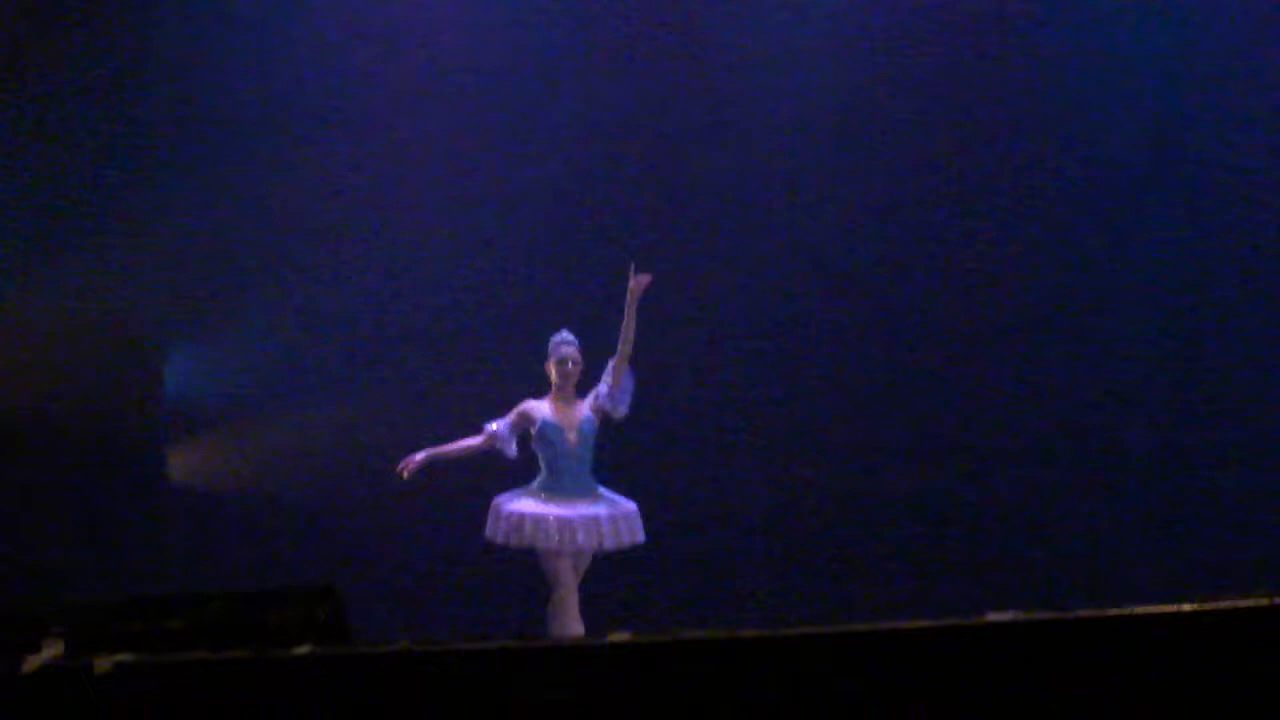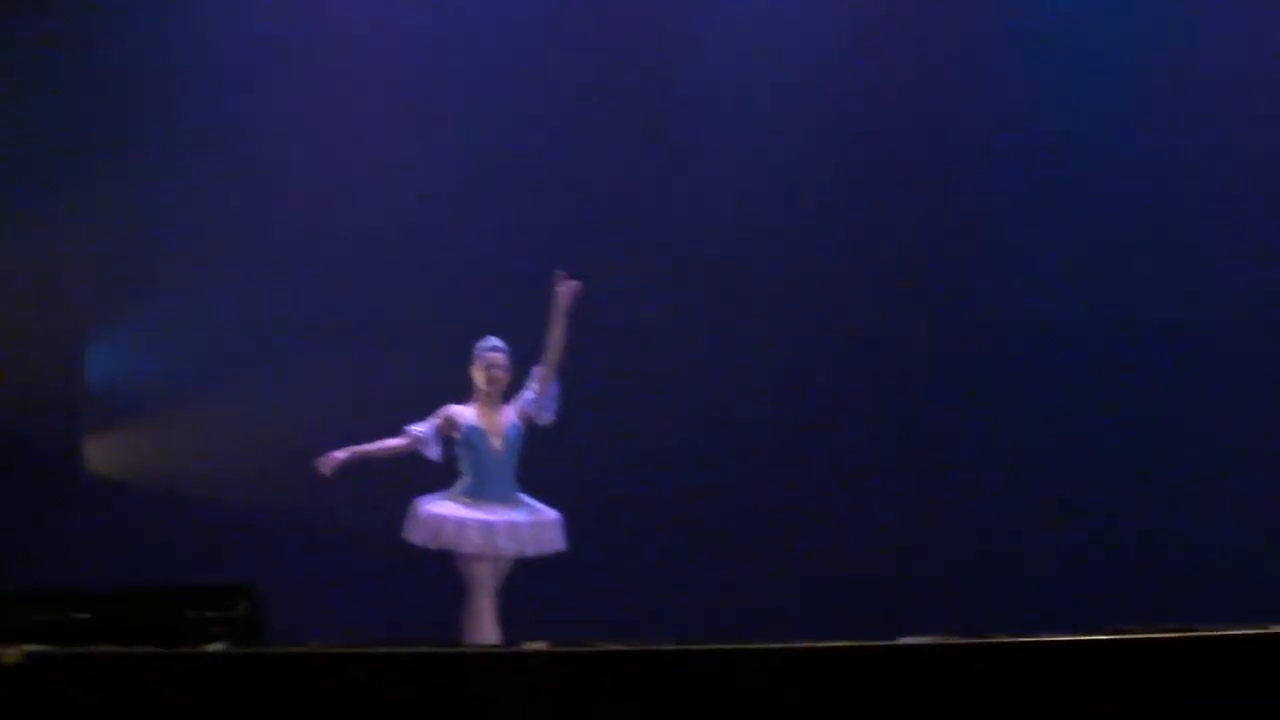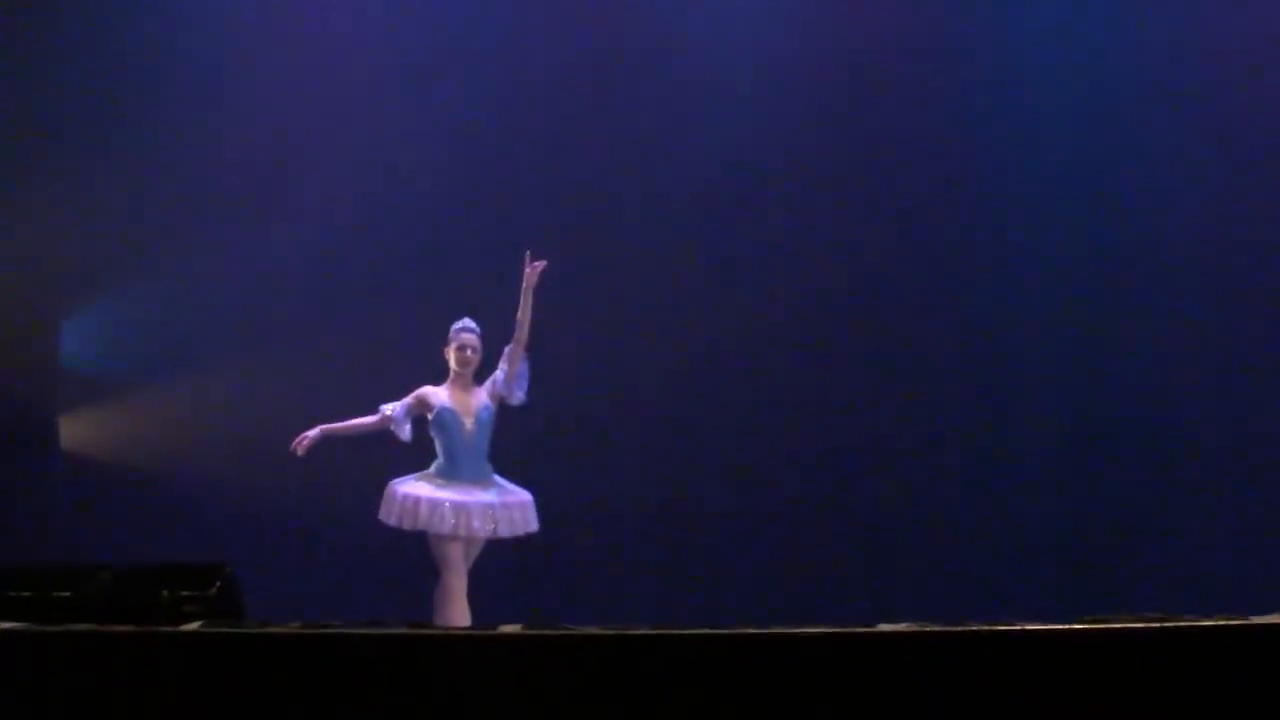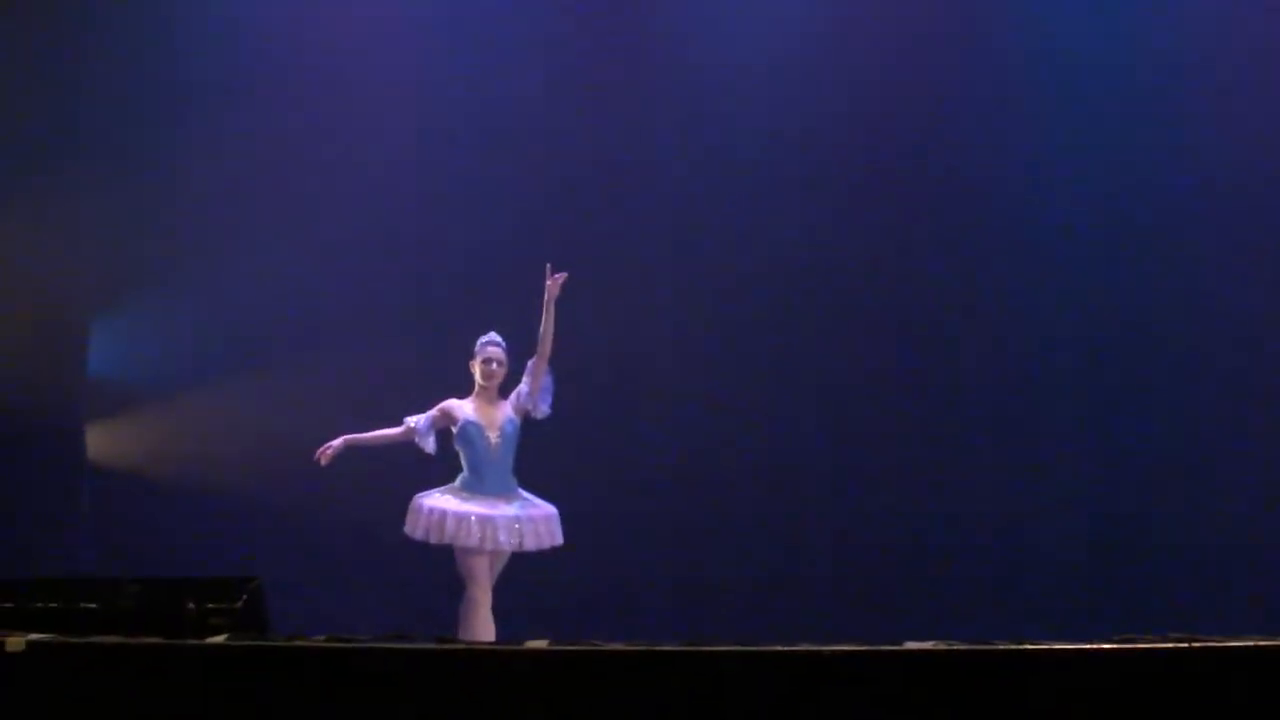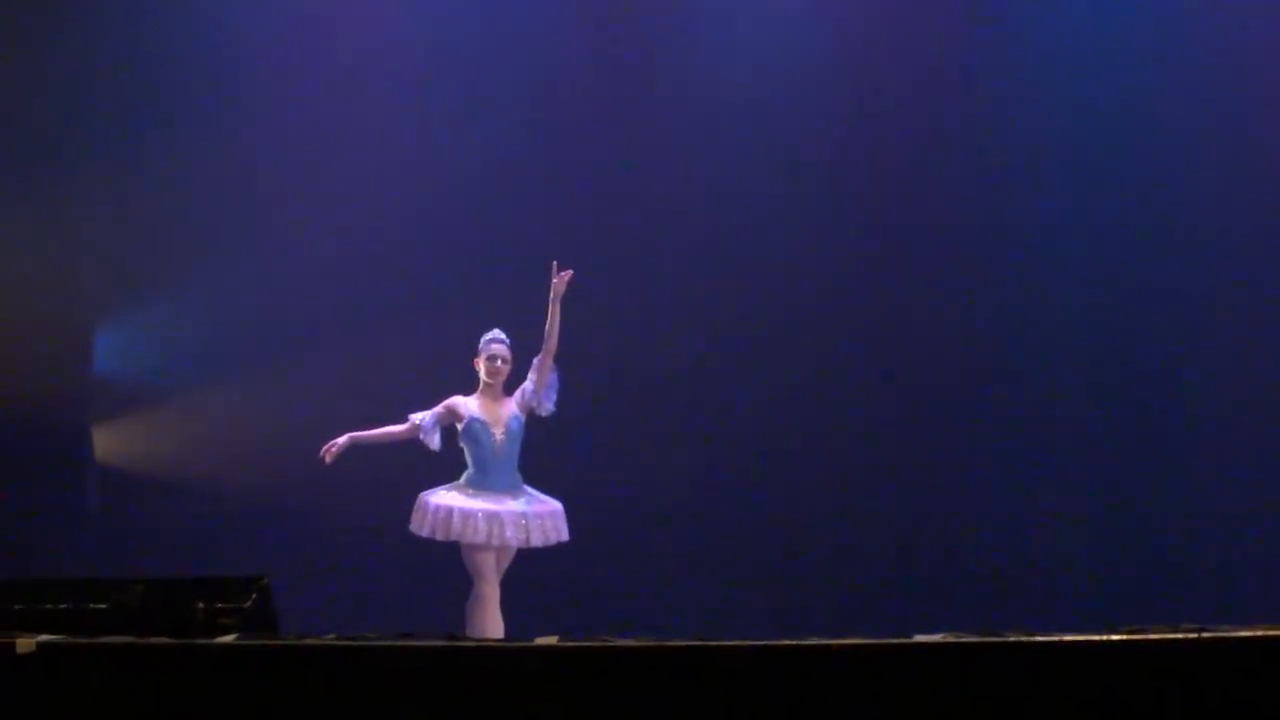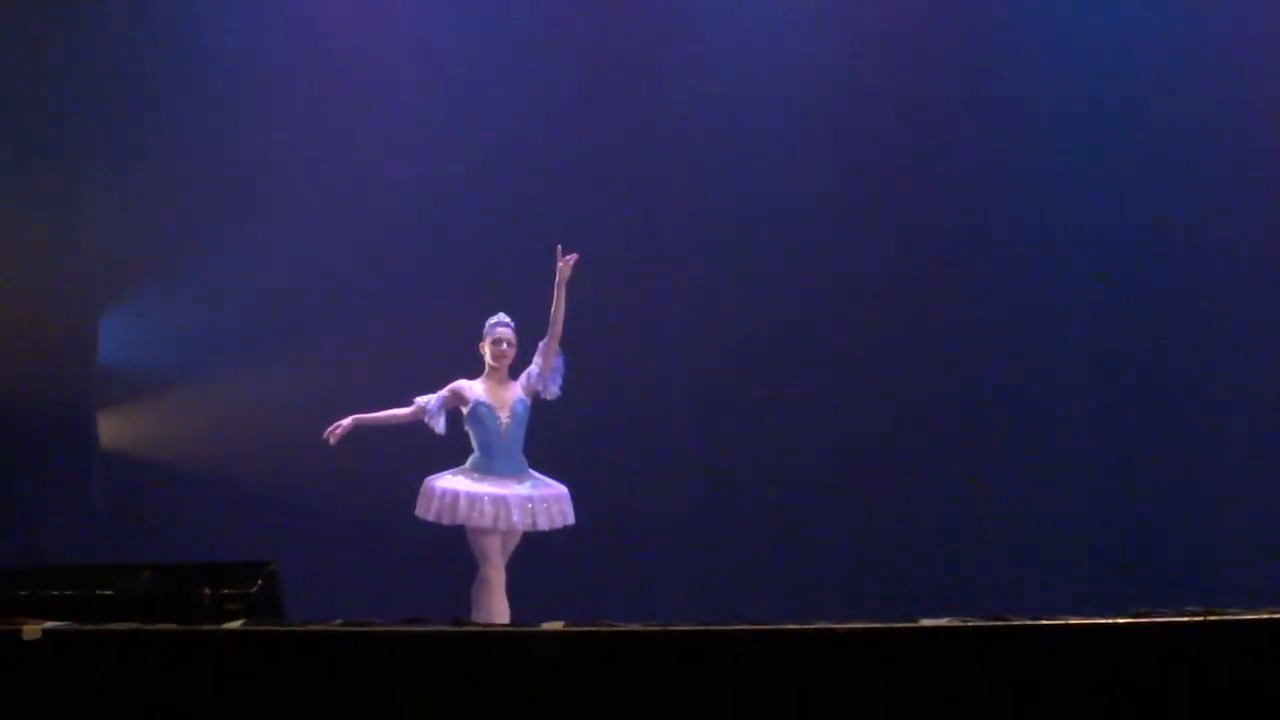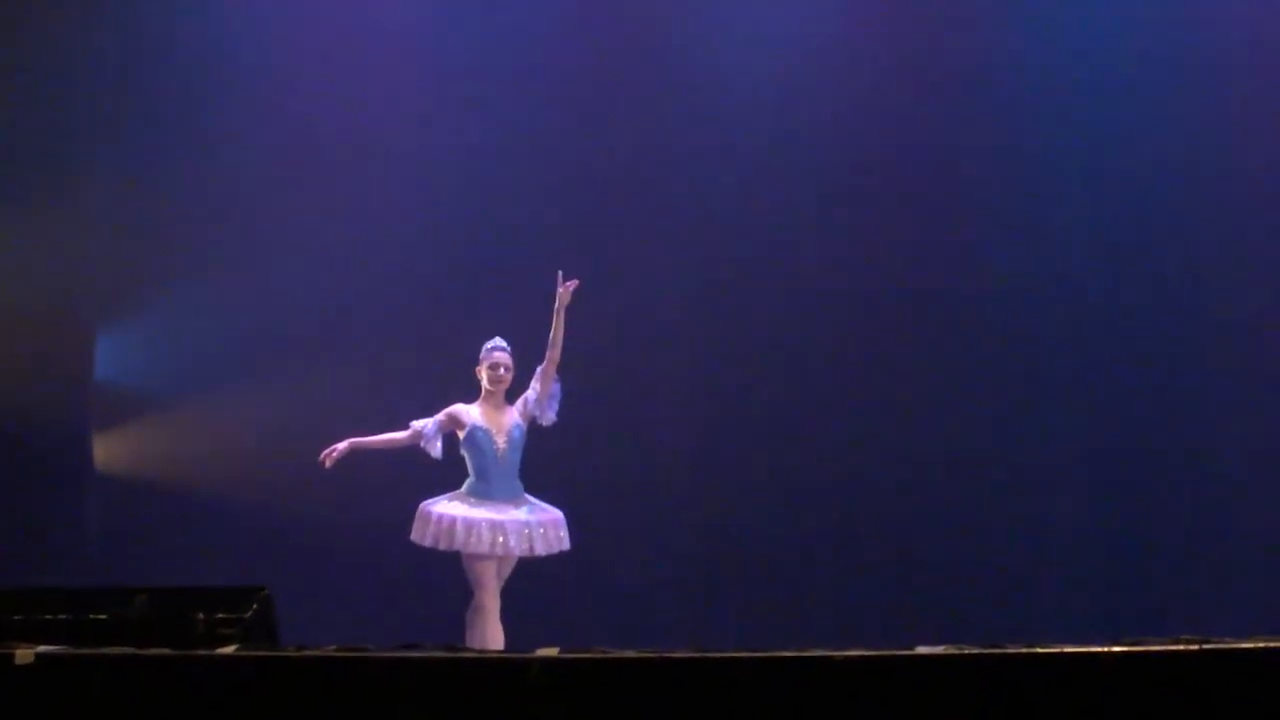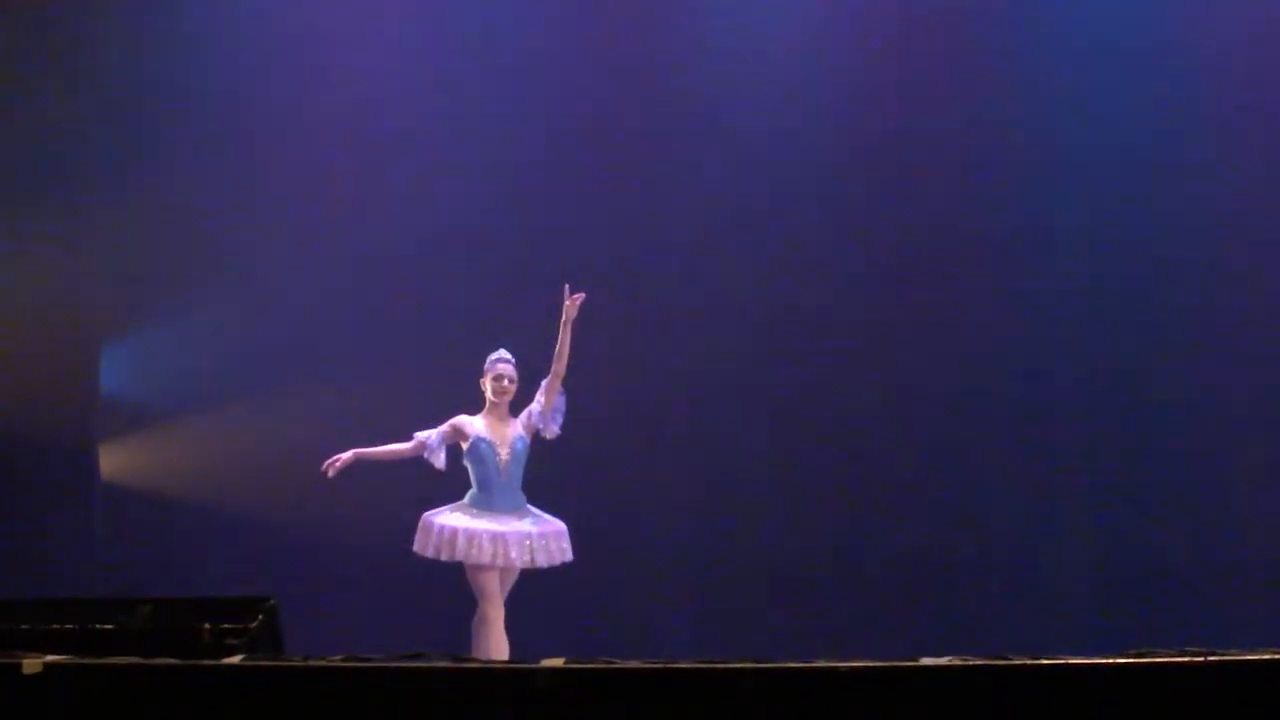
dt=0.4s
person 1, frame 1
left shoulder: (592, 406)
right shoulder: (531, 411)
left elbow: (622, 357)
right elbow: (482, 441)
left wrist: (632, 301)
right wrist: (428, 454)
left hip: (586, 507)
right hip: (547, 507)
left knee: (567, 591)
right knee: (565, 591)
person 1, frame 2
left shoulder: (518, 412)
right shoulder: (455, 415)
left elbow: (550, 363)
right elbow: (405, 442)
left wrist: (561, 309)
right wrist: (350, 453)
left hip: (508, 513)
right hip: (469, 511)
left knee: (485, 596)
right knee: (481, 597)
person 1, frame 3
left shoulder: (490, 393)
right shoulder: (429, 396)
left elbow: (519, 342)
right elbow: (377, 421)
left wrist: (528, 289)
right wrist: (323, 430)
left hip: (481, 494)
right hip: (443, 491)
left knee: (455, 577)
right knee: (454, 579)
person 1, frame 4
left shoulder: (515, 407)
right shoulder: (454, 409)
left elbow: (542, 356)
right elbow: (401, 432)
left wrist: (549, 301)
right wrist: (348, 440)
left hip: (507, 507)
right hip: (468, 505)
left knee: (479, 591)
right knee: (479, 592)
person 1, frame 5
left shoulder: (520, 403)
right shoulder: (459, 406)
left elbow: (548, 353)
right elbow: (406, 429)
left wrist: (555, 299)
right wrist: (352, 438)
left hip: (512, 504)
right hip: (474, 502)
left knee: (486, 588)
right knee: (487, 589)
person 1, frame 6
left shoulder: (525, 387)
right shoulder: (464, 390)
left elbow: (553, 337)
right elbow: (411, 412)
left wrist: (560, 283)
right wrist: (357, 419)
left hip: (518, 487)
right hip: (480, 485)
left knee: (492, 572)
right knee: (493, 573)
left ankle: (481, 622)
person 1, frame 7
left shoulder: (521, 412)
right shoulder: (461, 414)
left elbow: (551, 362)
right elbow: (407, 436)
left wrist: (560, 309)
right wrist: (352, 444)
left hip: (513, 513)
right hip: (475, 511)
left knee: (486, 598)
right knee: (488, 599)
left ankle: (475, 650)
person 1, frame 8
left shoulder: (525, 424)
right shoulder: (464, 425)
left elbow: (556, 376)
right elbow: (410, 447)
left wrist: (566, 323)
right wrist: (356, 454)
left hip: (515, 524)
right hip: (478, 522)
left knee: (490, 609)
right knee: (492, 610)
left ankle: (481, 663)
